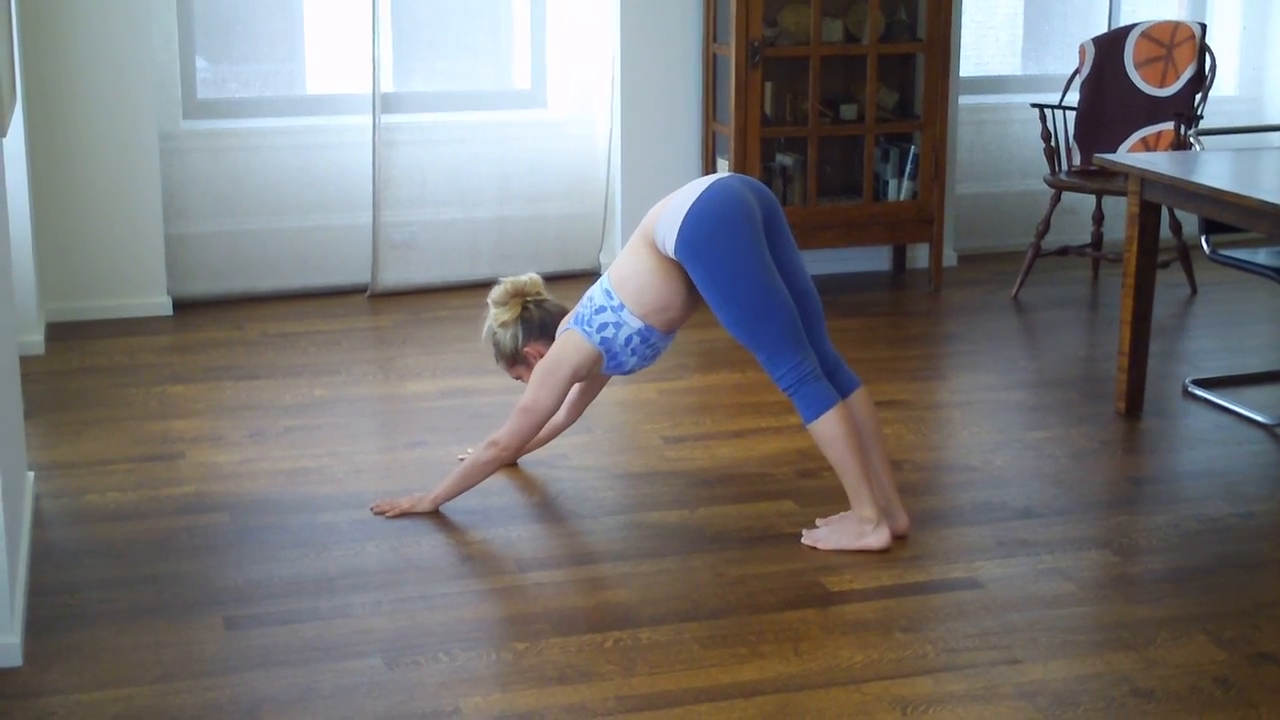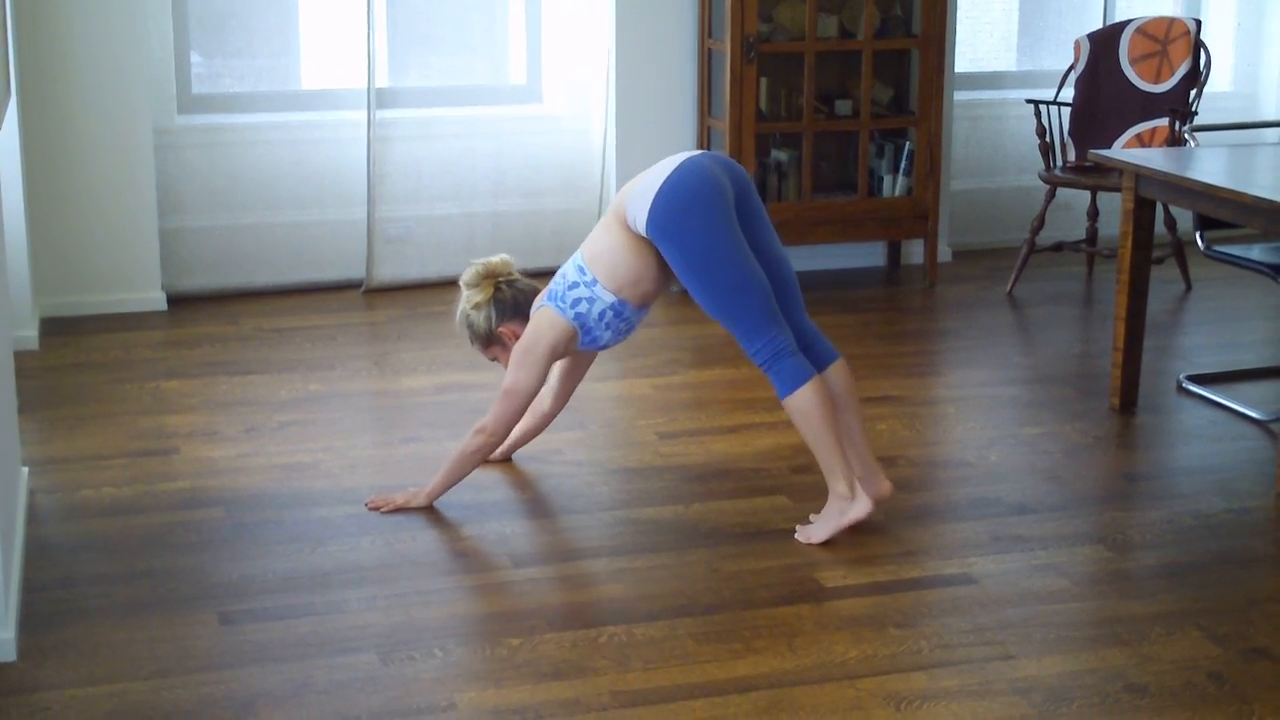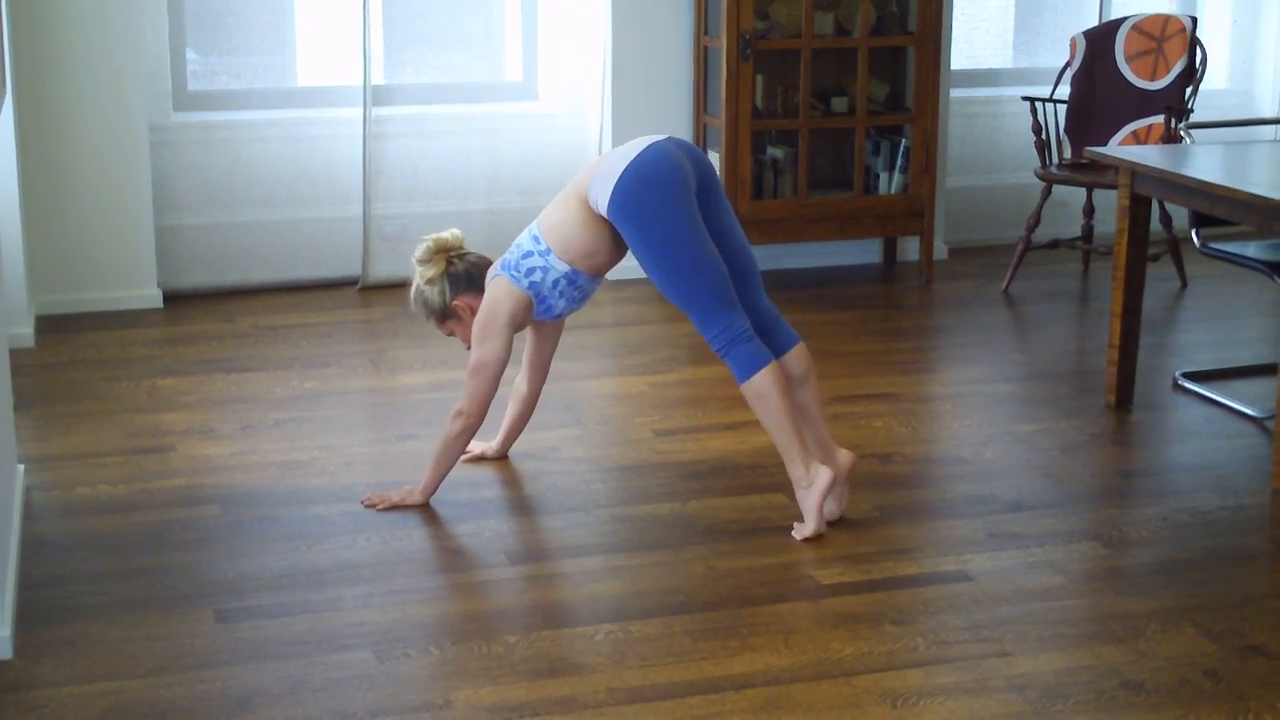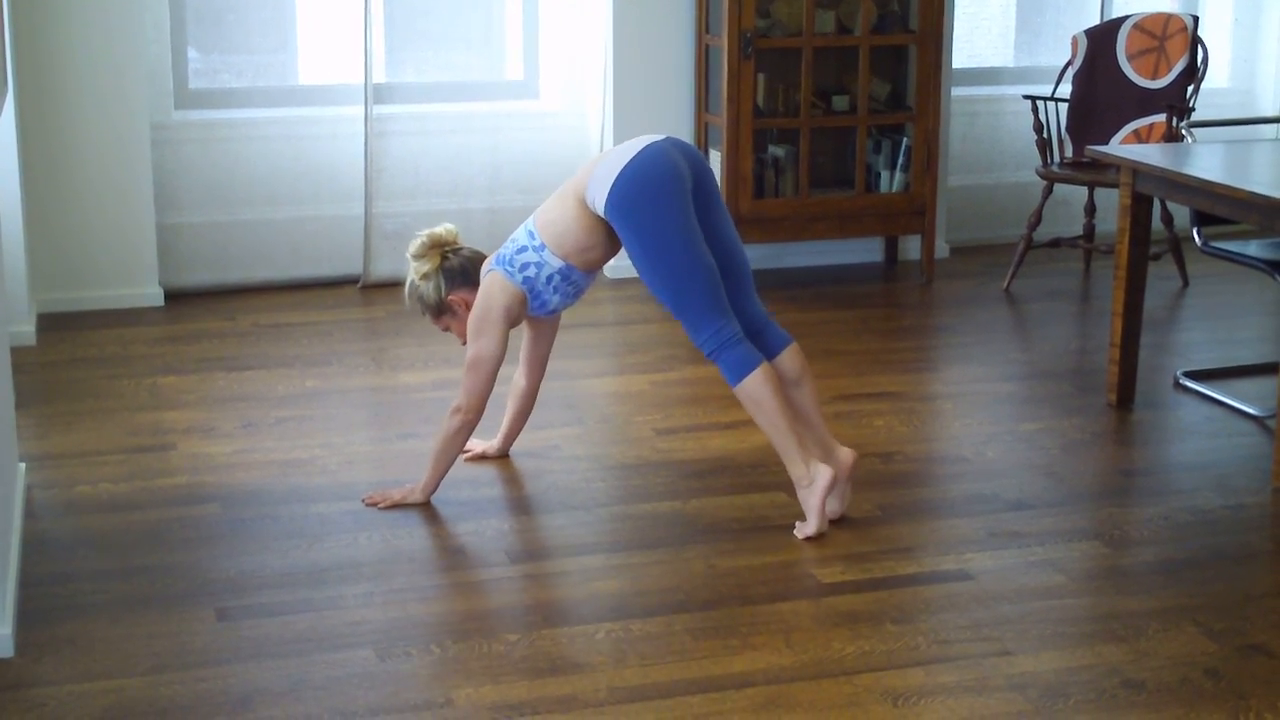
dt=0.4s
person 1, frame 1
left shoulder: (567, 352)
right shoulder: (593, 336)
left elbow: (502, 443)
right elbow: (570, 409)
left wrist: (431, 498)
right wrist: (512, 453)
left hip: (708, 224)
right hip: (733, 200)
left knee: (798, 373)
right knee: (819, 359)
left ankle: (869, 521)
right ankle: (888, 506)
person 1, frame 2
left shoulder: (541, 330)
right shoulder: (572, 316)
left elbow: (489, 430)
right elbow: (554, 394)
left wrist: (427, 493)
right wrist: (509, 448)
left hip: (679, 200)
right hip: (706, 175)
left knee: (773, 348)
right knee: (797, 332)
left ankle: (846, 492)
right ankle: (866, 476)
person 1, frame 3
left shoulder: (497, 302)
right shoulder: (532, 290)
left elbow: (467, 414)
right elbow: (532, 378)
left wrist: (422, 490)
right wrist: (501, 445)
left hip: (640, 184)
right hip: (669, 159)
left knee: (729, 332)
right knee: (756, 315)
left ankle: (808, 473)
right ankle: (826, 452)
person 1, frame 4
left shoulder: (493, 297)
right shoulder: (526, 285)
left elbow: (464, 410)
right elbow: (530, 376)
left wrist: (423, 488)
right wrist: (501, 444)
left hip: (638, 182)
right hip: (668, 159)
left knee: (718, 338)
right knee: (750, 321)
left ankle: (810, 474)
right ankle: (831, 451)
